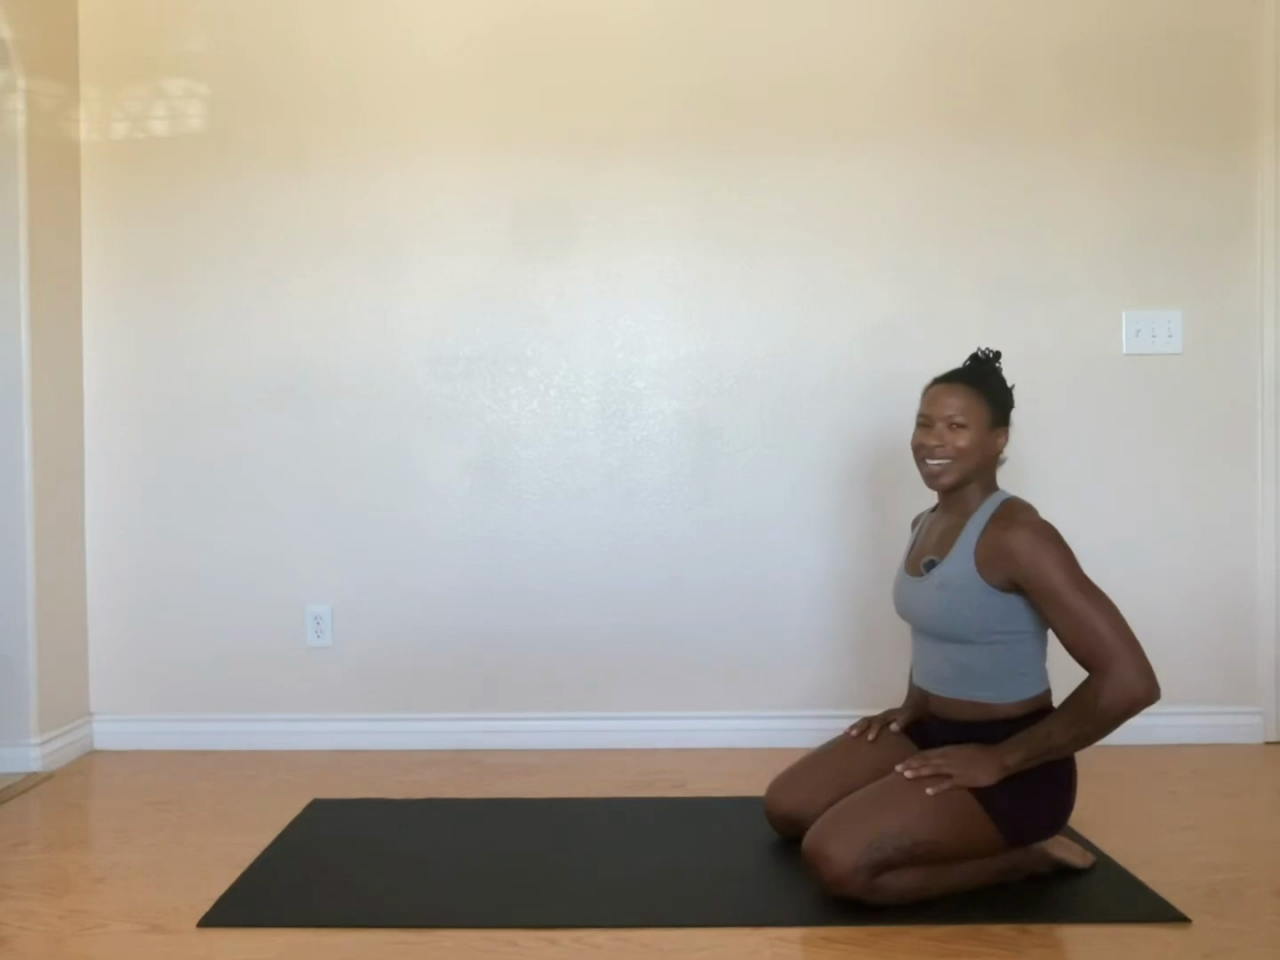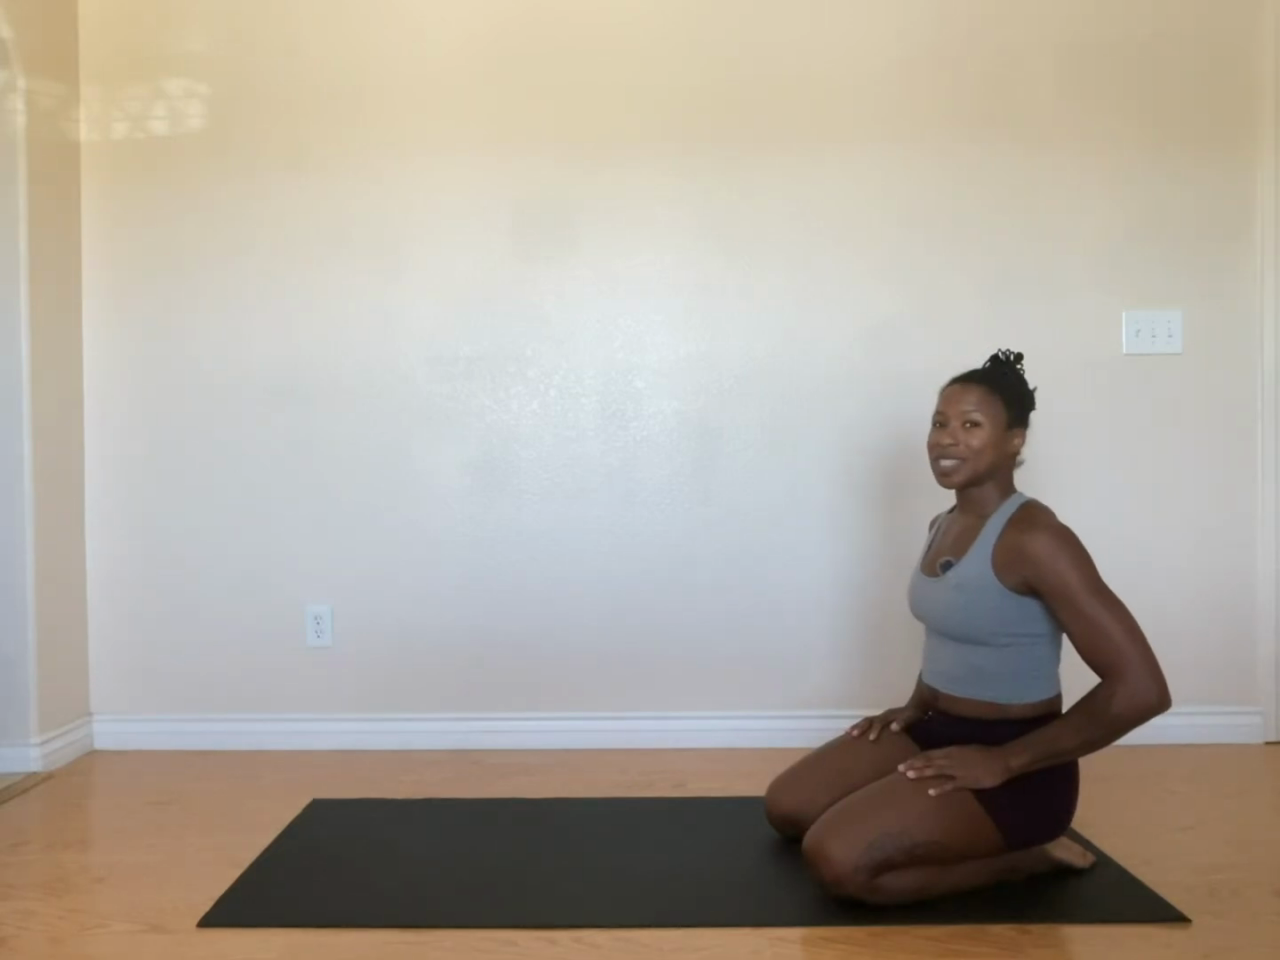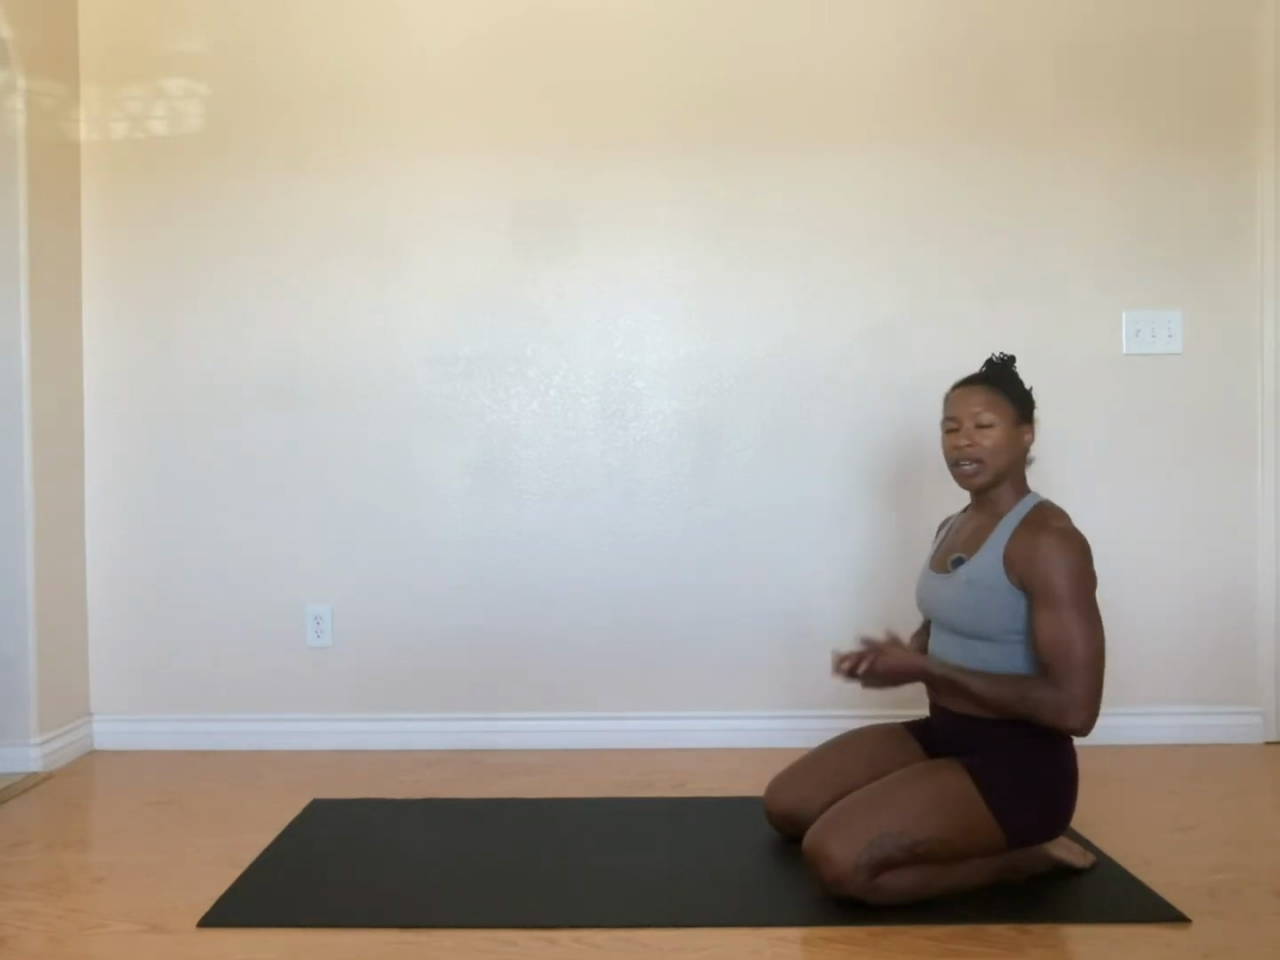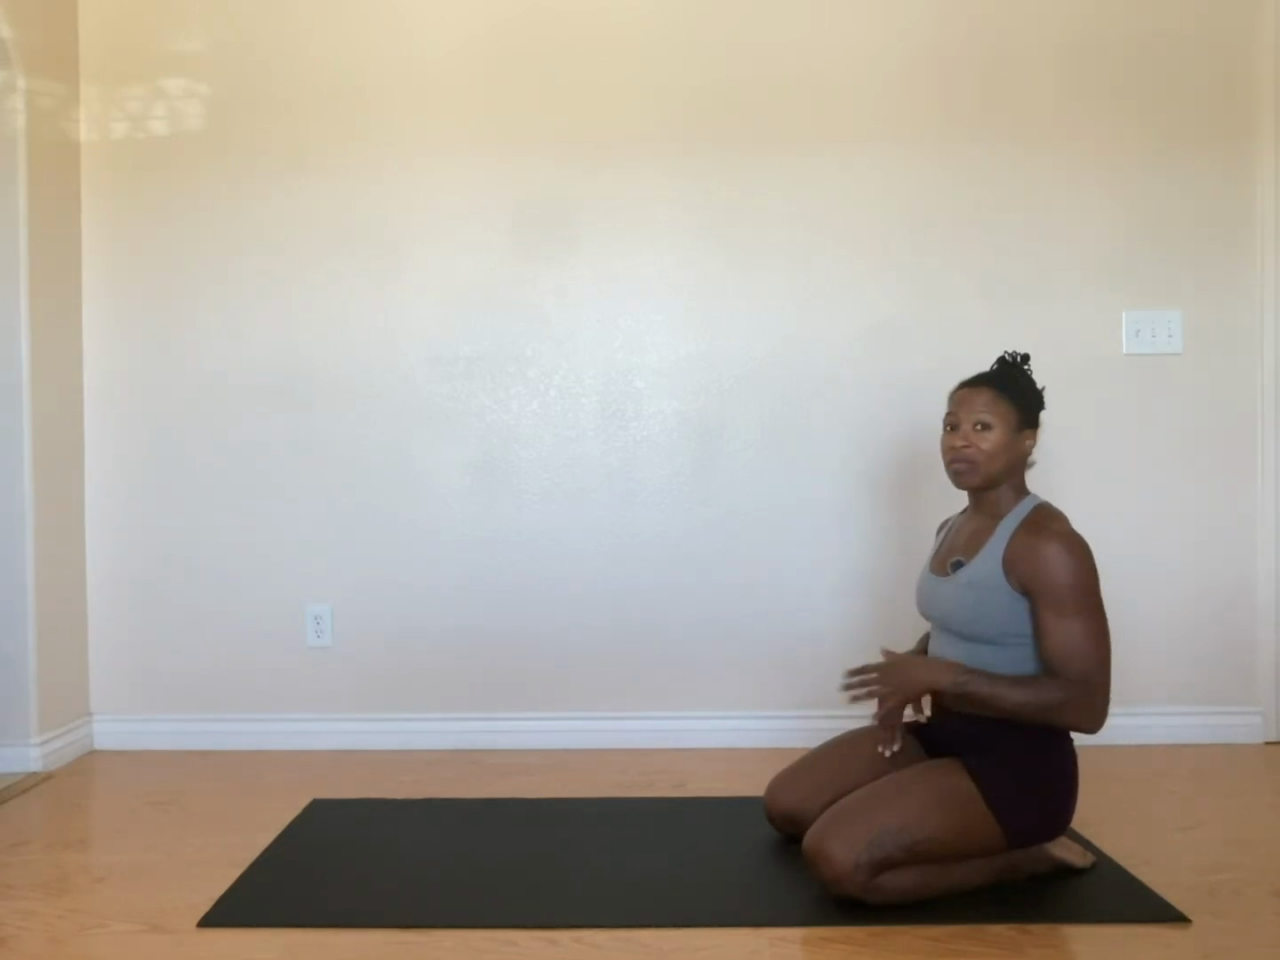
dt=1s
person 1, frame 1
left shoulder: (1017, 535)
right shoulder: (927, 525)
left elbow: (1130, 681)
left wrist: (1000, 762)
right wrist: (911, 707)
left hip: (1010, 766)
right hip: (934, 732)
left knee: (838, 860)
right knee: (785, 808)
left ankle: (1030, 856)
right ankle: (953, 828)
person 1, frame 2
left shoulder: (1034, 538)
right shoulder: (944, 526)
left elbow: (1141, 688)
left wrist: (1005, 762)
right wrist: (915, 707)
left hip: (1013, 767)
right hip: (941, 732)
left knee: (839, 859)
right knee: (786, 807)
left ankle: (1030, 857)
right ankle: (973, 835)
person 1, frame 3
left shoulder: (1048, 540)
right shoulder: (954, 527)
left elbow: (1074, 706)
left wrist: (925, 668)
right wrist: (892, 658)
left hip: (1018, 763)
right hip: (942, 733)
left knee: (839, 858)
right knee: (786, 805)
left ankle: (1029, 856)
right ankle: (974, 837)
person 1, frame 4
left shoulder: (1048, 544)
right shoulder: (954, 528)
left elbow: (1086, 705)
left wrist: (939, 676)
right wrist: (904, 675)
left hip: (1019, 763)
right hip: (944, 733)
left knee: (839, 859)
right knee: (785, 804)
left ankle: (1030, 856)
right ankle: (969, 836)
